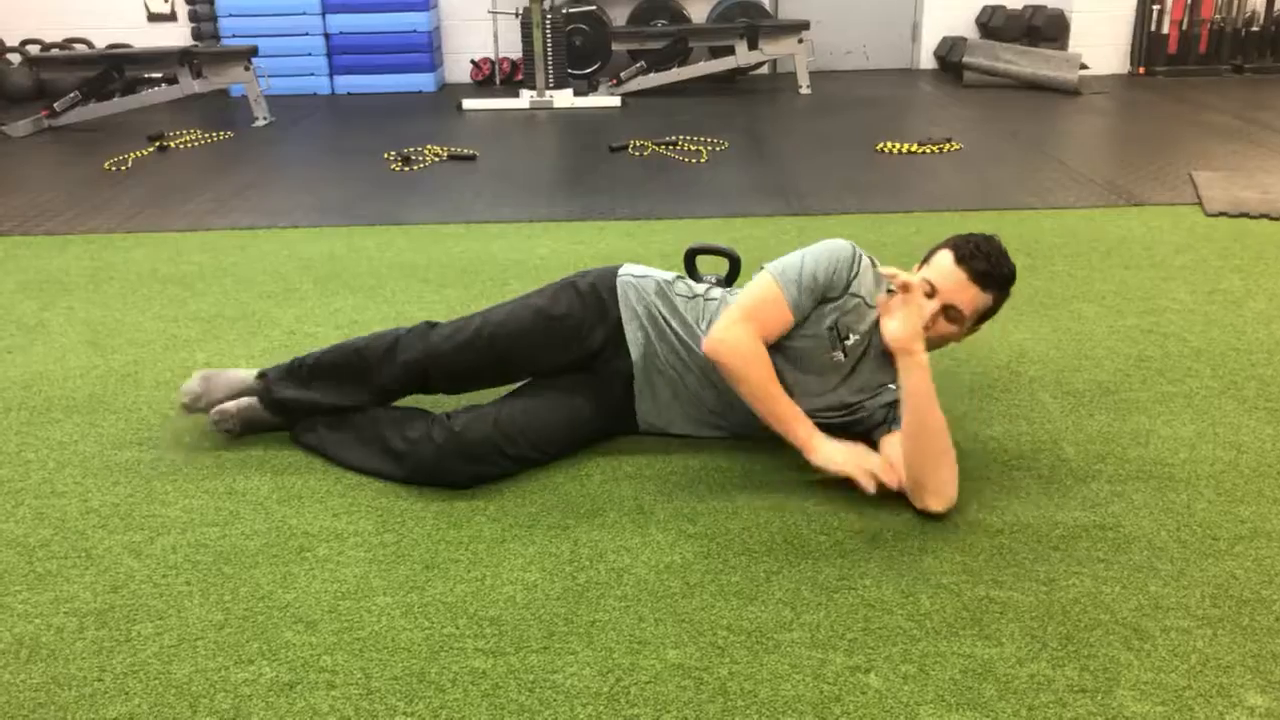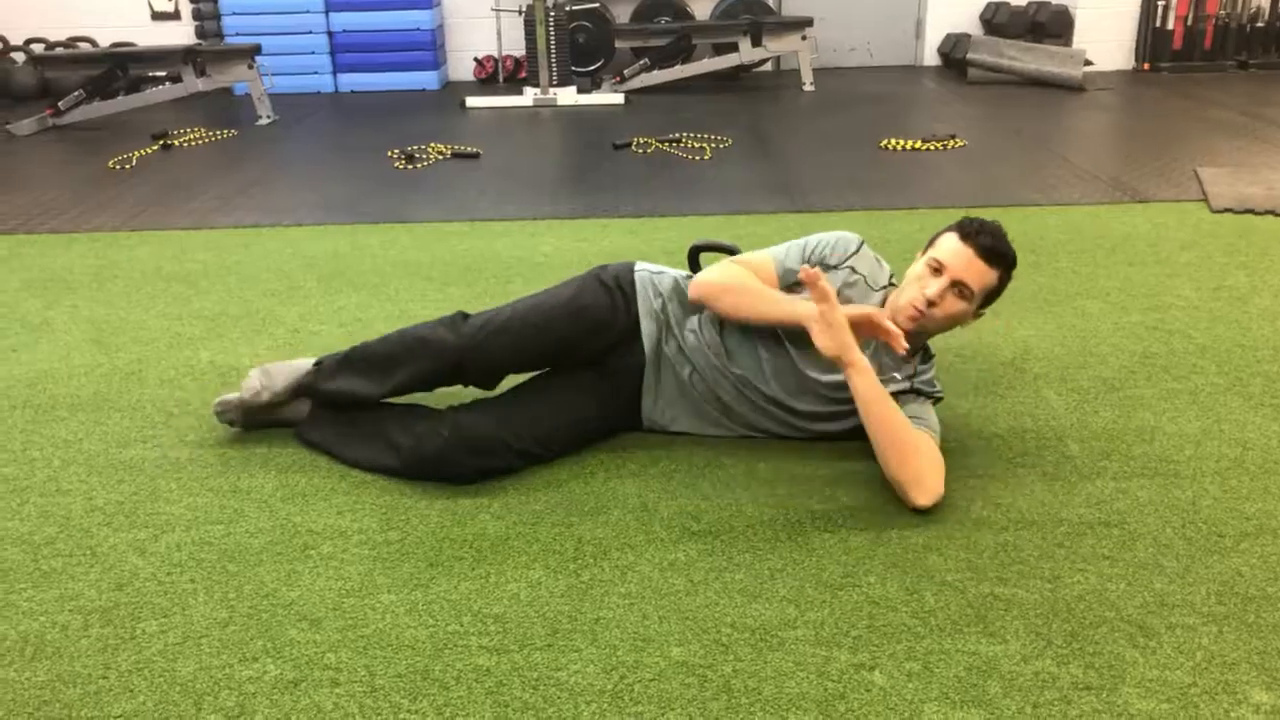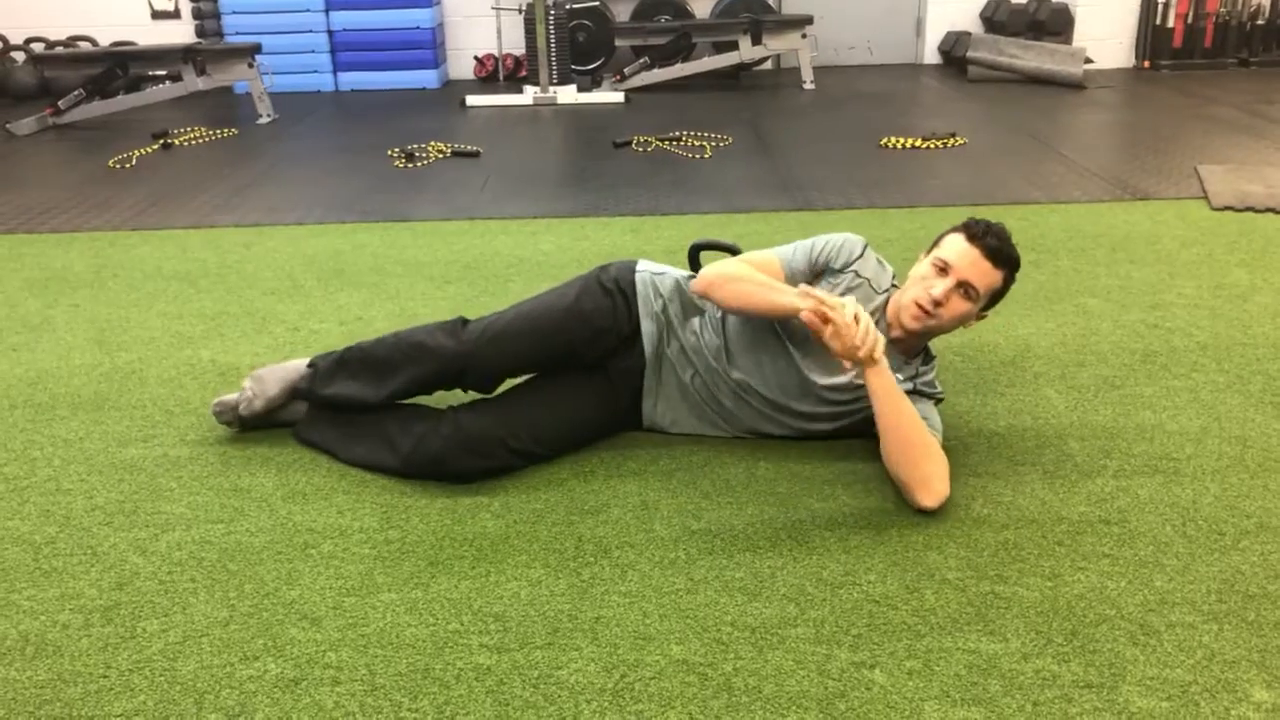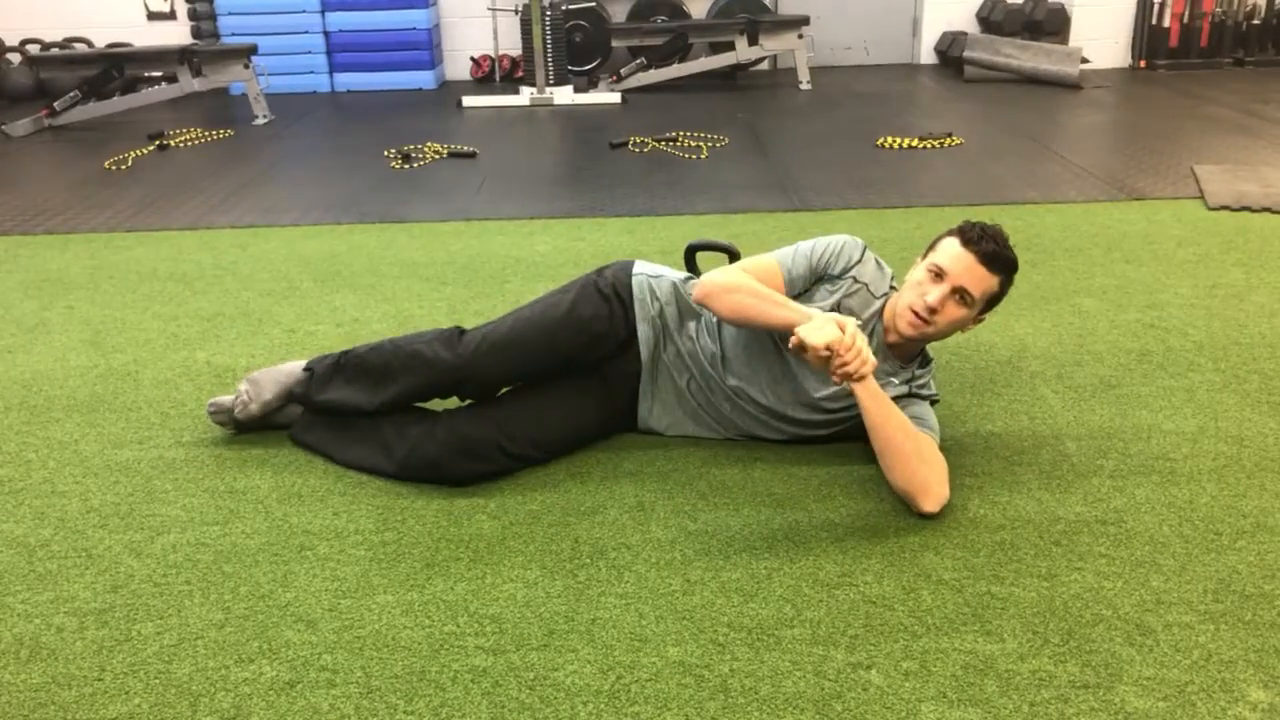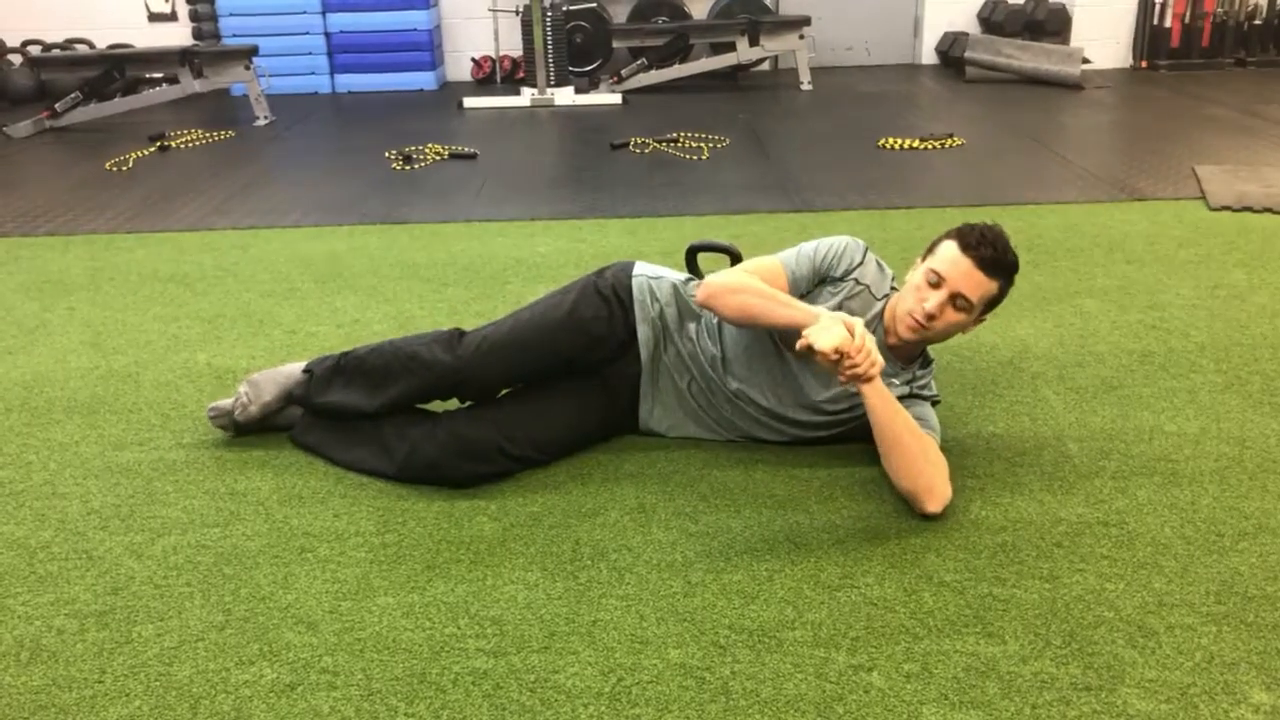
dt=0.3s
person 1, frame 1
left shoulder: (896, 396)
right shoulder: (845, 265)
left elbow: (935, 495)
right elbow: (725, 338)
left wrist: (912, 354)
right wrist: (813, 440)
left hip: (628, 402)
right hip: (627, 314)
left knee: (456, 452)
right knee: (441, 358)
left ankle: (285, 419)
right ankle: (271, 383)
person 1, frame 2
left shoulder: (911, 389)
right shoulder: (850, 259)
left elbow: (922, 490)
right elbow: (709, 283)
left wrist: (850, 363)
right wrist: (814, 314)
left hip: (637, 401)
right hip: (640, 311)
left knee: (460, 450)
right knee: (475, 347)
left ankle: (304, 416)
right ankle: (317, 378)
person 1, frame 3
left shoulder: (912, 388)
right shoulder: (853, 259)
left elbow: (928, 490)
right elbow: (714, 277)
left wrist: (871, 364)
right wrist: (812, 303)
left hip: (640, 400)
right hip: (643, 309)
left knee: (461, 449)
right knee: (472, 351)
left ankle: (305, 417)
right ankle: (311, 376)
person 1, frame 4
left shoulder: (907, 393)
right shoulder: (851, 262)
left elbow: (929, 494)
right elbow: (717, 286)
left wrist: (861, 377)
right wrist: (809, 319)
left hip: (636, 402)
right hip: (640, 311)
left knee: (459, 450)
right knee: (468, 362)
left ankle: (301, 419)
right ankle: (307, 381)
person 1, frame 5
left shoulder: (909, 395)
right shoulder: (853, 262)
left elbow: (931, 496)
right elbow: (718, 288)
left wrist: (868, 380)
right wrist: (817, 319)
left hip: (638, 404)
right hip: (640, 312)
left knee: (460, 454)
right knee: (469, 363)
left ankle: (301, 422)
right ankle: (307, 382)
